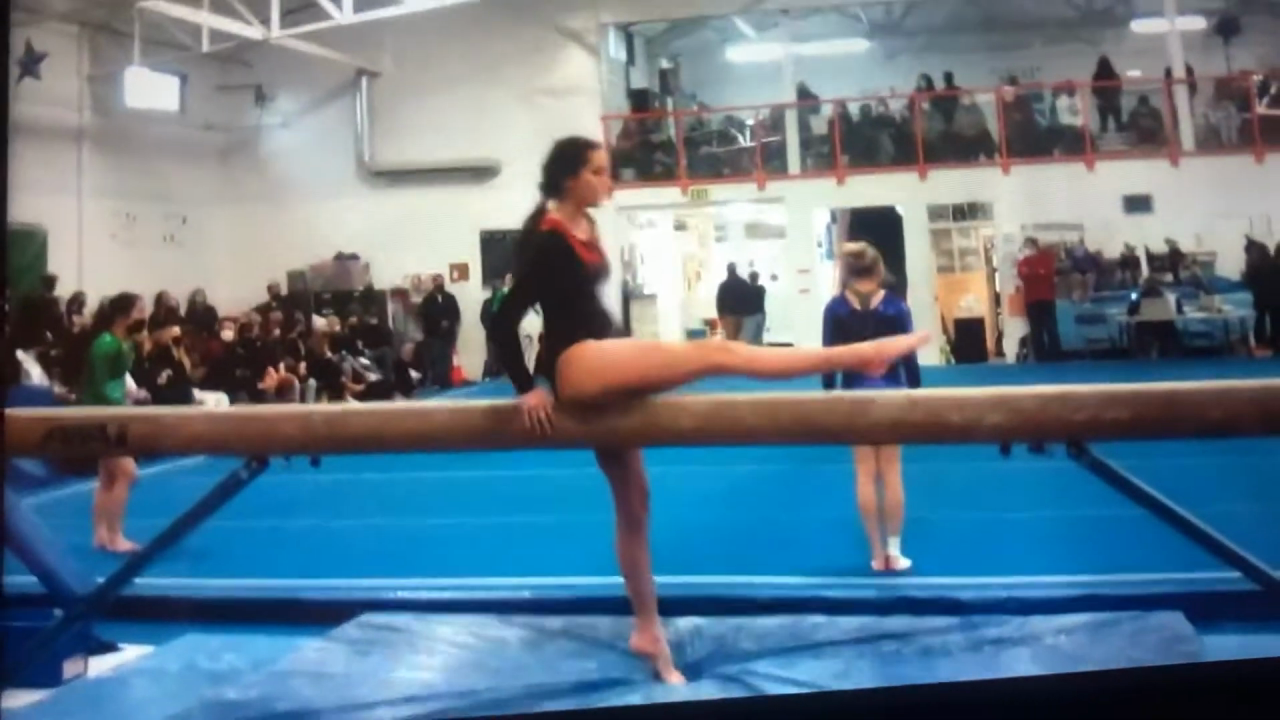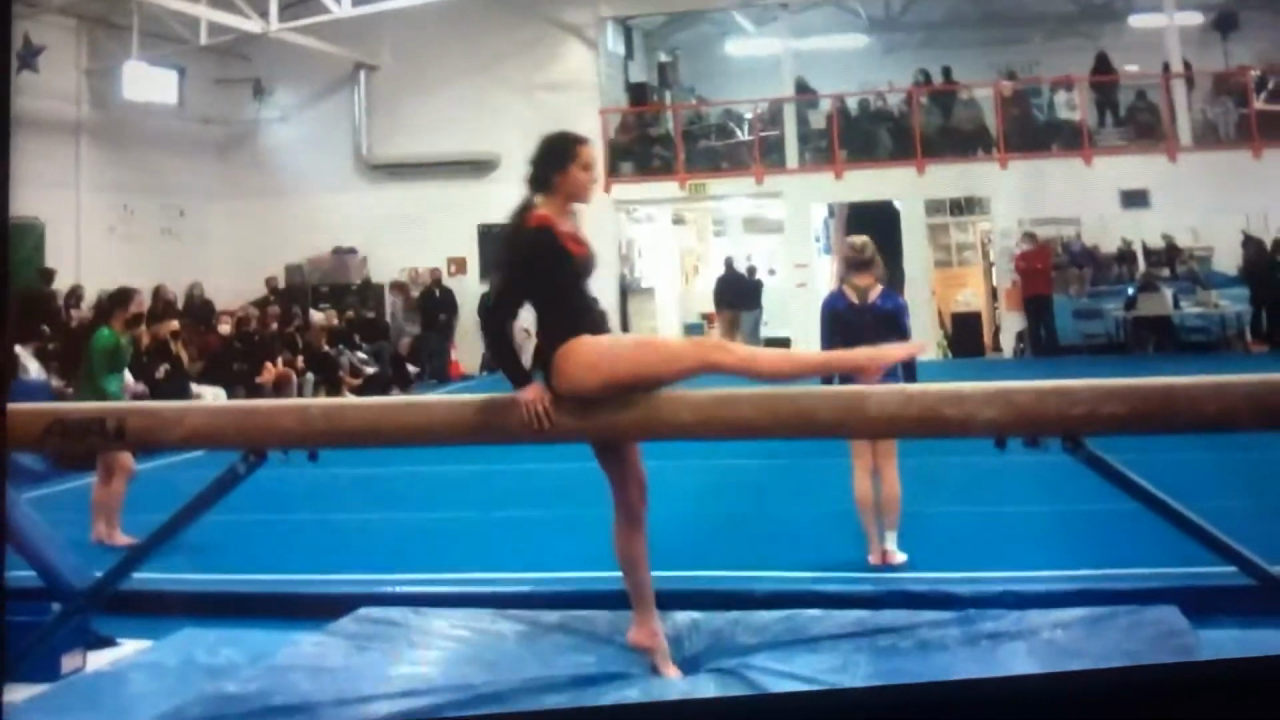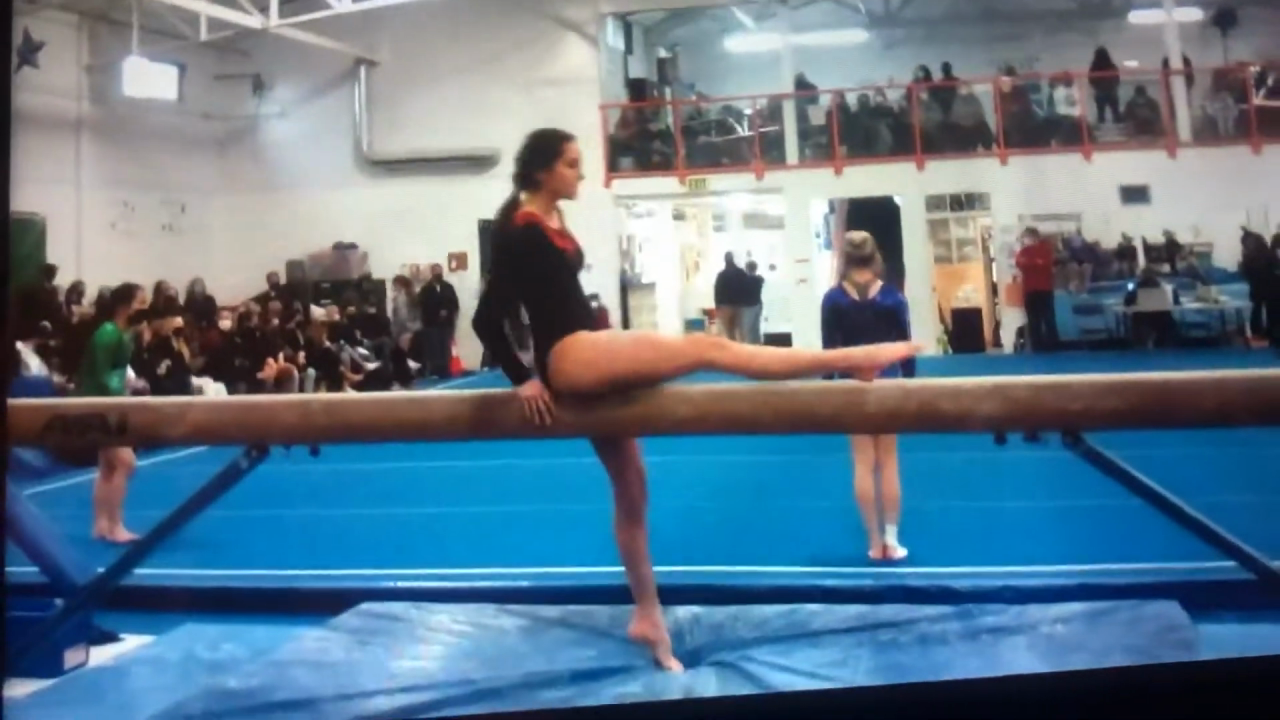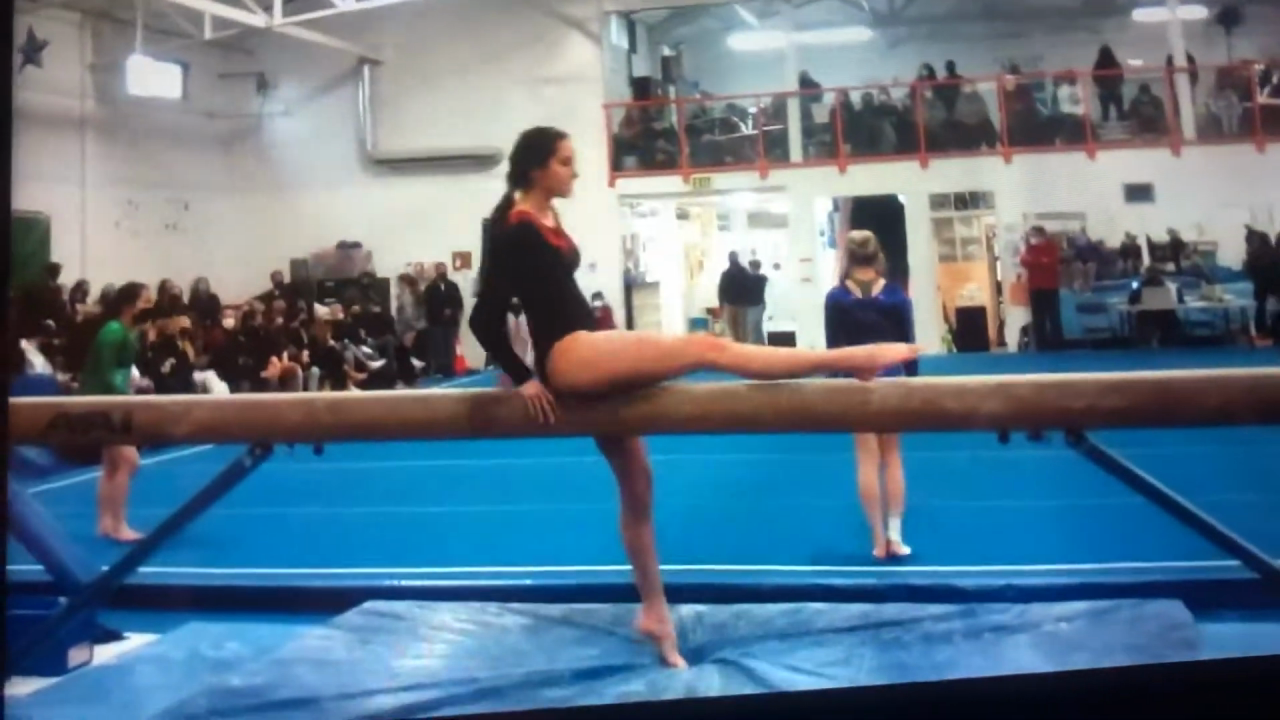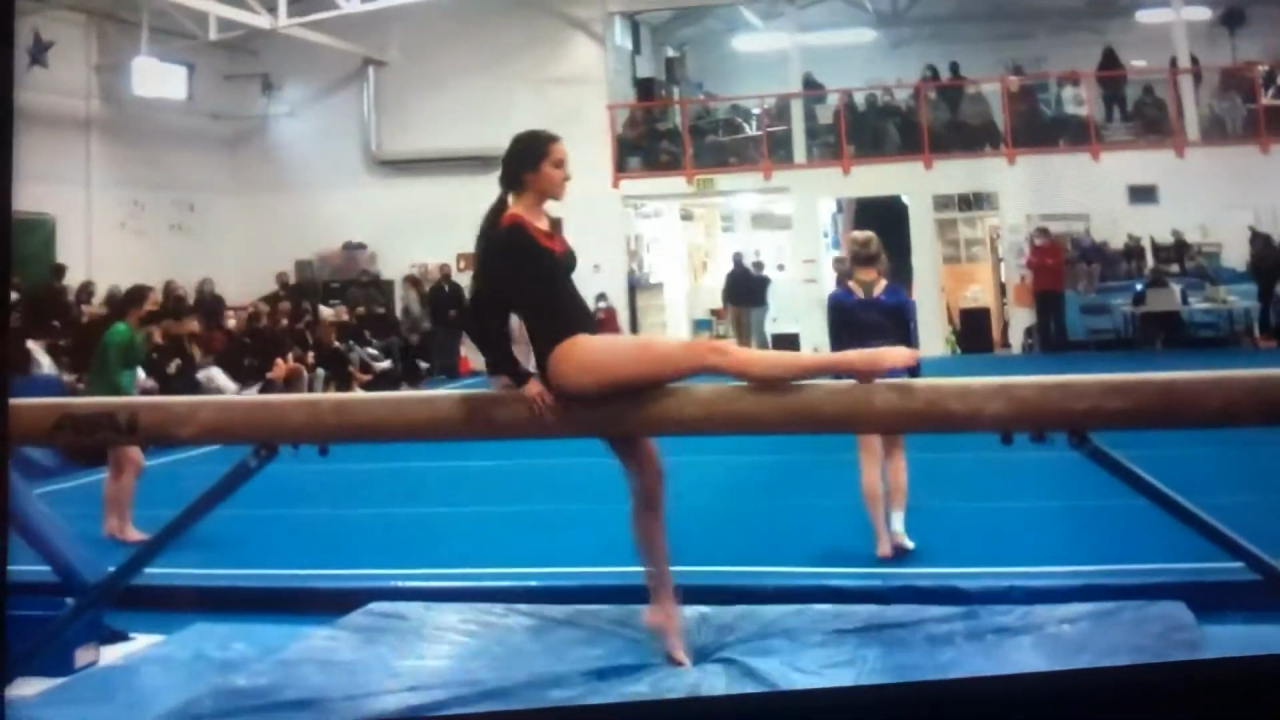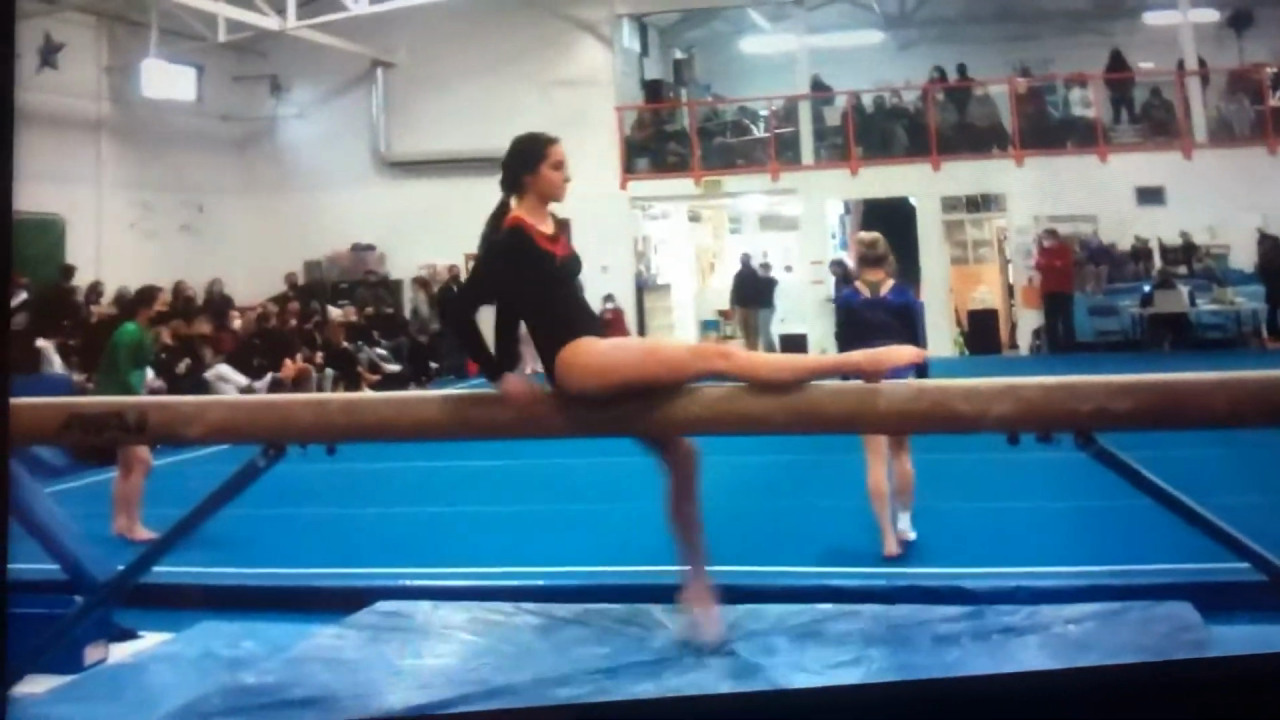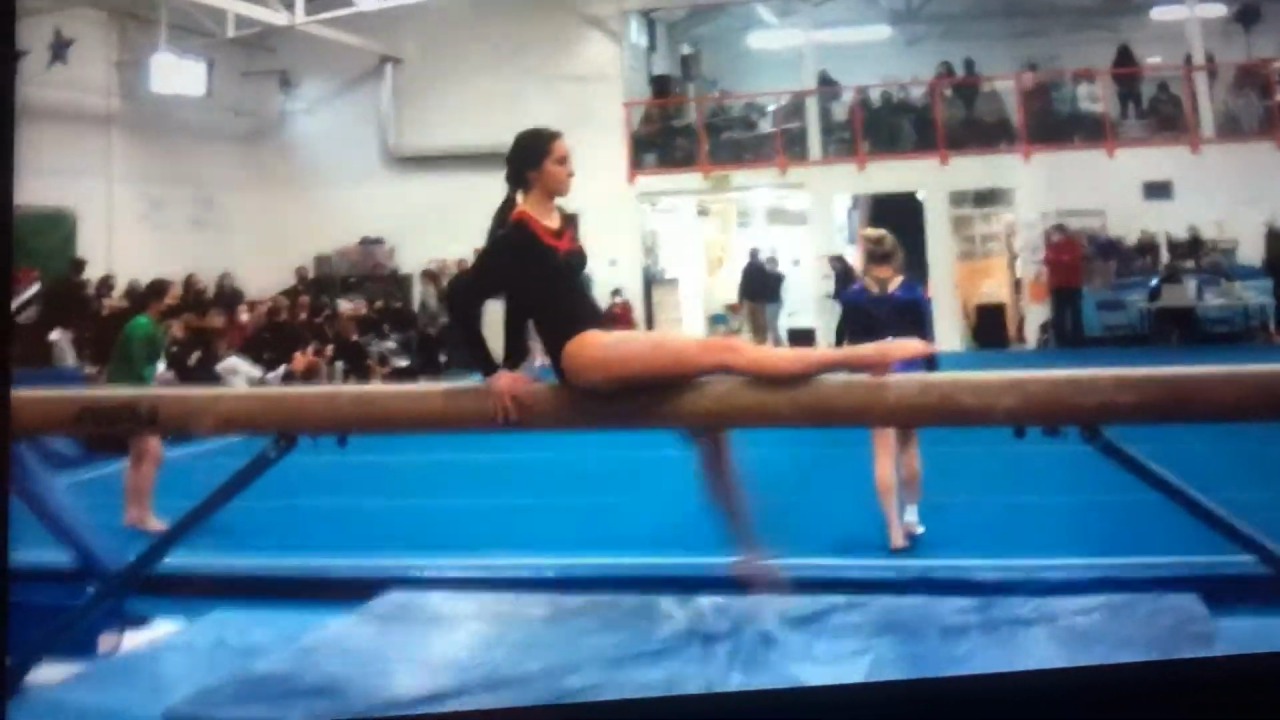
dt=0.1s
person 1, frame 1
left shoulder: (583, 229)
right shoulder: (545, 238)
right elbow: (502, 321)
left wrist: (639, 366)
right wrist: (526, 388)
left hip: (599, 369)
right hip: (578, 366)
left knee: (633, 500)
right knee: (719, 353)
left ankle: (648, 630)
right ankle: (859, 355)
person 1, frame 2
left shoulder: (567, 224)
right shoulder: (534, 233)
right elbow: (495, 318)
right wrist: (523, 384)
left hip: (594, 365)
right hip: (574, 362)
left knee: (631, 494)
right knee: (715, 352)
left ankle: (645, 625)
right ankle: (854, 359)
person 1, frame 3
left shoulder: (550, 221)
right shoulder: (521, 232)
right elbow: (487, 318)
right wrist: (523, 379)
left hip: (588, 359)
right hip: (572, 357)
left knee: (631, 485)
right knee: (710, 349)
left ankle: (648, 615)
right ankle: (849, 358)
person 1, frame 4
left shoulder: (546, 220)
right shoulder: (517, 231)
right elbow: (484, 317)
right wrist: (522, 378)
left hip: (588, 357)
right hip: (570, 357)
left knee: (636, 481)
right knee: (709, 348)
left ankle: (654, 611)
right ankle: (849, 358)
person 1, frame 5
left shoulder: (545, 224)
right shoulder: (509, 236)
right elbow: (477, 317)
right wrist: (517, 376)
left hip: (593, 356)
right hip: (570, 361)
left knee: (648, 474)
right knee: (712, 352)
left ankle: (663, 604)
right ankle: (852, 361)
person 1, frame 6
left shoulder: (556, 227)
right shoulder: (511, 239)
right elbow: (459, 310)
right wrist: (502, 375)
left hip: (597, 356)
right hip: (577, 360)
left knee: (682, 456)
right knee: (717, 357)
left ankle: (697, 583)
right ankle: (856, 362)
person 1, frame 7
left shoulder: (561, 221)
right shoulder: (516, 236)
right elbow: (462, 301)
right wrist: (496, 374)
left hip: (604, 344)
right hip: (582, 358)
right knee: (723, 351)
left ankle: (747, 547)
right ankle: (860, 355)
person 2, frame 1
left shoulder: (835, 308)
right shoulder: (895, 305)
right elbow: (909, 356)
left hip: (854, 393)
right hip: (890, 392)
left knee: (865, 476)
right knee: (891, 474)
left ankle: (878, 554)
right ankle: (894, 552)
person 2, frame 2
left shoulder: (833, 302)
right shoulder: (892, 300)
left elbow: (828, 353)
left hip: (852, 388)
right hip: (887, 386)
left knee: (862, 470)
right knee: (888, 469)
left ankle: (874, 548)
right ankle: (891, 547)
person 2, frame 3
left shoulder: (833, 299)
right shoulder: (892, 296)
left elbow: (829, 349)
right hip: (887, 381)
left knee: (863, 465)
right knee: (888, 464)
left ankle: (875, 542)
right ankle: (891, 540)
person 2, frame 4
left shoulder: (836, 297)
right shoulder: (895, 294)
left elbow: (833, 347)
right elbow: (908, 345)
right hip: (890, 379)
left knee: (867, 463)
right knee: (892, 460)
left ankle: (879, 540)
right ankle: (895, 536)
person 2, frame 5
left shoulder: (839, 298)
right shoulder: (897, 294)
left elbow: (837, 348)
right elbow: (910, 343)
right hip: (894, 378)
left knee: (869, 461)
right knee: (895, 454)
left ankle: (882, 539)
right ankle: (898, 526)
person 2, frame 6
left shoulder: (846, 299)
right shoulder: (904, 295)
left elbow: (844, 347)
right elbow: (918, 343)
right wrist: (922, 381)
right hip: (900, 377)
left knee: (876, 461)
right knee: (901, 453)
left ankle: (889, 538)
right ankle: (904, 523)
person 2, frame 7
left shoulder: (854, 295)
right shoulder: (913, 290)
left elbow: (853, 342)
right elbow: (926, 338)
right hip: (910, 372)
left knee: (884, 453)
right knee: (909, 446)
left ankle: (895, 528)
right ankle: (911, 516)
person 3, frame 1
left shoulder: (124, 343)
right shoulder: (107, 344)
left elbow: (116, 382)
right elbow: (100, 386)
right wrist: (118, 407)
left knee: (109, 477)
right knee: (126, 473)
left ankle: (101, 534)
right ankle: (114, 536)
person 3, frame 2
left shoulder: (123, 338)
right shoulder: (105, 338)
left elbow: (116, 375)
right elbow: (99, 381)
right wrist: (117, 402)
left knee: (106, 471)
right knee: (124, 467)
left ankle: (99, 528)
right ankle: (112, 531)
person 3, frame 3
left shoulder: (124, 334)
right shoulder: (108, 334)
left elbow: (117, 372)
right elbow: (102, 376)
right wrist: (119, 399)
left knee: (108, 466)
right knee: (124, 463)
left ankle: (101, 524)
right ankle: (114, 527)
person 3, frame 4
left shoulder: (128, 333)
right shoulder: (113, 332)
left elbow: (122, 371)
right elbow: (107, 375)
right wrist: (123, 396)
left knee: (112, 464)
right knee: (128, 461)
left ankle: (105, 522)
right ankle: (118, 525)
person 3, frame 5
left shoulder: (135, 334)
right shoulder: (120, 333)
left elbow: (128, 372)
right elbow: (114, 376)
right wrist: (131, 400)
left knee: (118, 465)
right knee: (132, 462)
left ankle: (111, 523)
right ankle: (124, 526)
person 3, frame 6
left shoulder: (143, 333)
right shoulder: (130, 333)
left elbow: (137, 372)
right elbow: (124, 375)
right wrist: (140, 398)
left knee: (127, 464)
right knee: (141, 461)
left ankle: (120, 521)
right ankle: (132, 525)
person 3, frame 7
left shoulder: (152, 326)
right shoulder: (142, 326)
left elbow: (148, 365)
right elbow: (138, 367)
left knee: (139, 455)
right knee: (152, 454)
left ankle: (132, 512)
right ankle: (144, 515)
